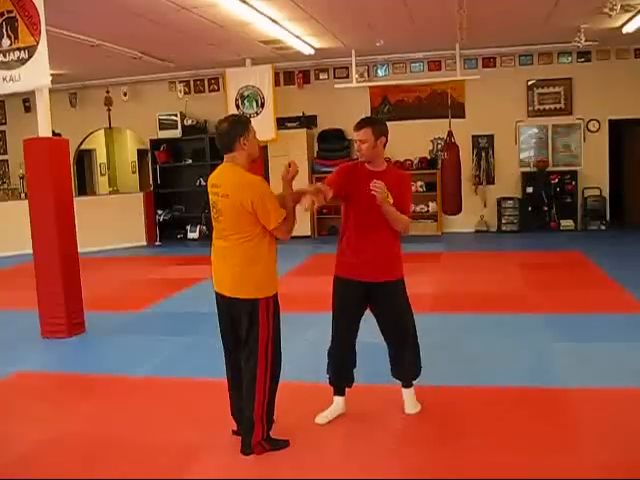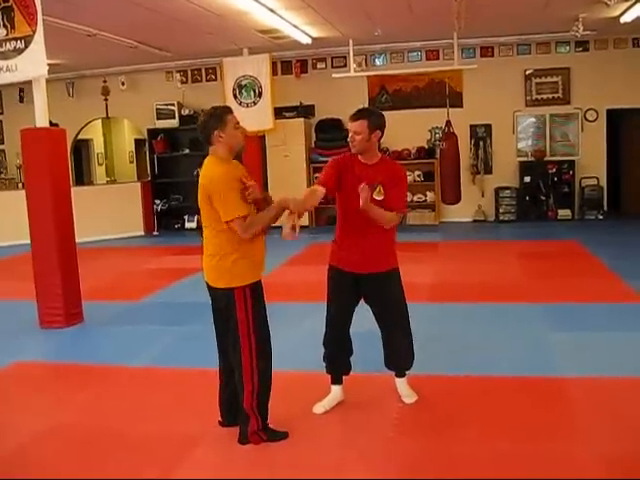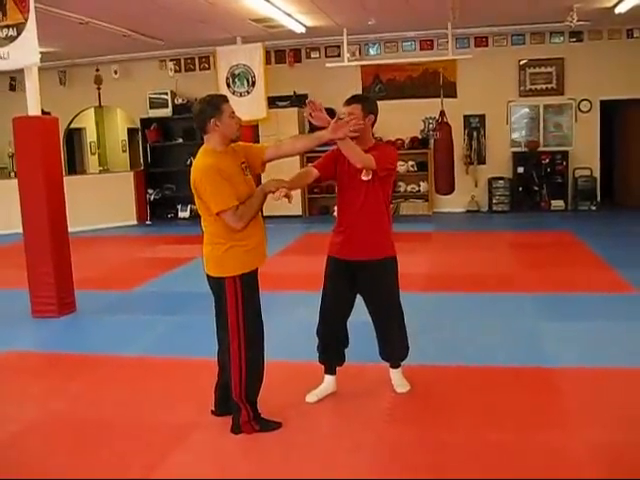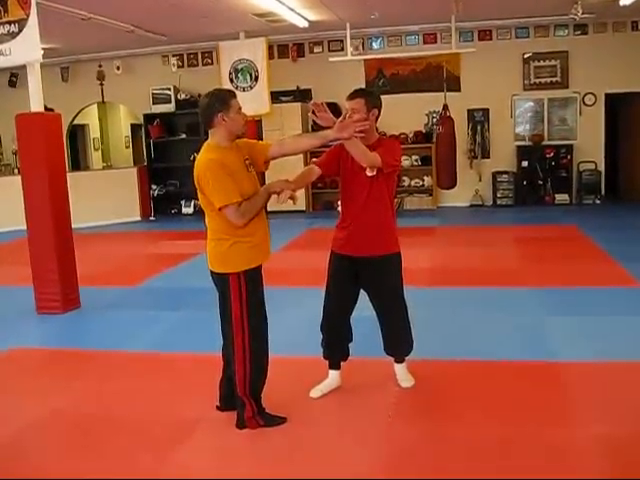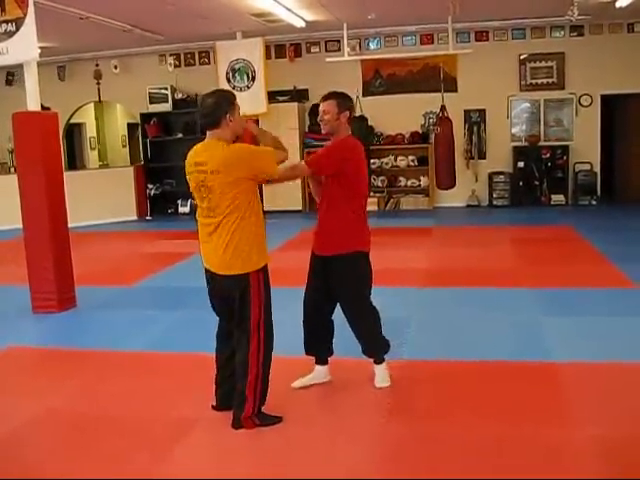
dt=1s
person 1, frame 1
left shoulder: (216, 180)
right shoulder: (252, 184)
right elbow: (283, 231)
left wrist: (287, 193)
right wrist: (291, 191)
left hip: (225, 286)
right hip: (253, 289)
left knee: (237, 358)
right knee: (261, 362)
left ankle: (244, 421)
right ankle: (256, 437)
person 1, frame 2
left shoulder: (222, 169)
right shoulder: (222, 175)
left elbow: (248, 207)
right elbow: (246, 229)
left wrist: (258, 197)
right wrist: (278, 206)
left hip: (224, 274)
right hip: (236, 276)
left knee: (232, 348)
right knee: (252, 351)
left ankle: (231, 412)
right ankle: (254, 427)
person 1, frame 3
left shoulder: (237, 152)
right shoulder: (207, 168)
left elbow: (283, 148)
right elbow: (237, 219)
left wrist: (327, 135)
right wrist: (264, 190)
left hip: (240, 262)
right hip: (230, 266)
left knee: (235, 338)
right knee: (244, 341)
left ankle: (225, 402)
right ankle: (245, 416)
person 1, frame 4
left shoulder: (241, 149)
right shoulder: (211, 163)
left elbow: (285, 145)
right elbow: (239, 215)
left wrist: (332, 135)
right wrist: (269, 189)
left hip: (244, 259)
right hip: (234, 262)
left knee: (239, 333)
right knee: (248, 336)
left ankle: (230, 397)
right ankle: (250, 411)
person 1, frame 5
left shoulder: (195, 156)
right shoulder: (238, 155)
right elbow: (280, 154)
right wrist: (257, 131)
left hip: (215, 262)
right hip: (244, 262)
left knee: (230, 330)
right knee: (255, 335)
left ankle: (225, 396)
right ankle: (248, 412)
person 2, frame 1
left shoulder: (400, 179)
right shoulder: (348, 172)
left elbow: (404, 226)
right elbow: (325, 191)
left wrist: (384, 202)
right wrist: (315, 194)
left hip: (386, 274)
right hip: (348, 272)
left knee: (401, 333)
right knee: (341, 338)
left ankle: (408, 390)
right ankle: (338, 400)
person 2, frame 2
left shoulder: (394, 172)
right shoulder: (340, 165)
left elbow: (391, 220)
right elbow: (316, 192)
left wrist: (367, 206)
right wrist: (295, 211)
left hip: (381, 265)
right hip: (342, 263)
left knee: (395, 324)
right knee: (335, 327)
left ankle: (401, 379)
right ankle: (336, 389)
person 2, frame 3
left shoulder: (387, 154)
right shoulder: (338, 155)
left elbow: (363, 162)
right elbow: (311, 172)
left wrist: (330, 128)
right wrist: (287, 184)
left hip: (378, 254)
right hip: (341, 252)
left knee: (388, 315)
right knee: (330, 317)
left ankle: (396, 370)
right ankle: (329, 379)
person 2, frame 4
left shoulder: (390, 148)
right shoulder: (340, 150)
left elbow: (368, 160)
right elbow: (314, 170)
left wrist: (334, 127)
right wrist: (290, 186)
left hip: (382, 249)
right hip: (344, 247)
left knee: (392, 310)
right knee: (334, 313)
left ankle: (400, 365)
right ankle: (334, 373)
person 2, frame 5
left shoulder: (347, 149)
right shoulder: (333, 152)
left elbow: (299, 169)
right wrist: (314, 179)
left hip: (349, 248)
right hip: (325, 246)
left knee: (358, 308)
right knee: (315, 308)
left ankle: (379, 363)
right ankle: (321, 368)
